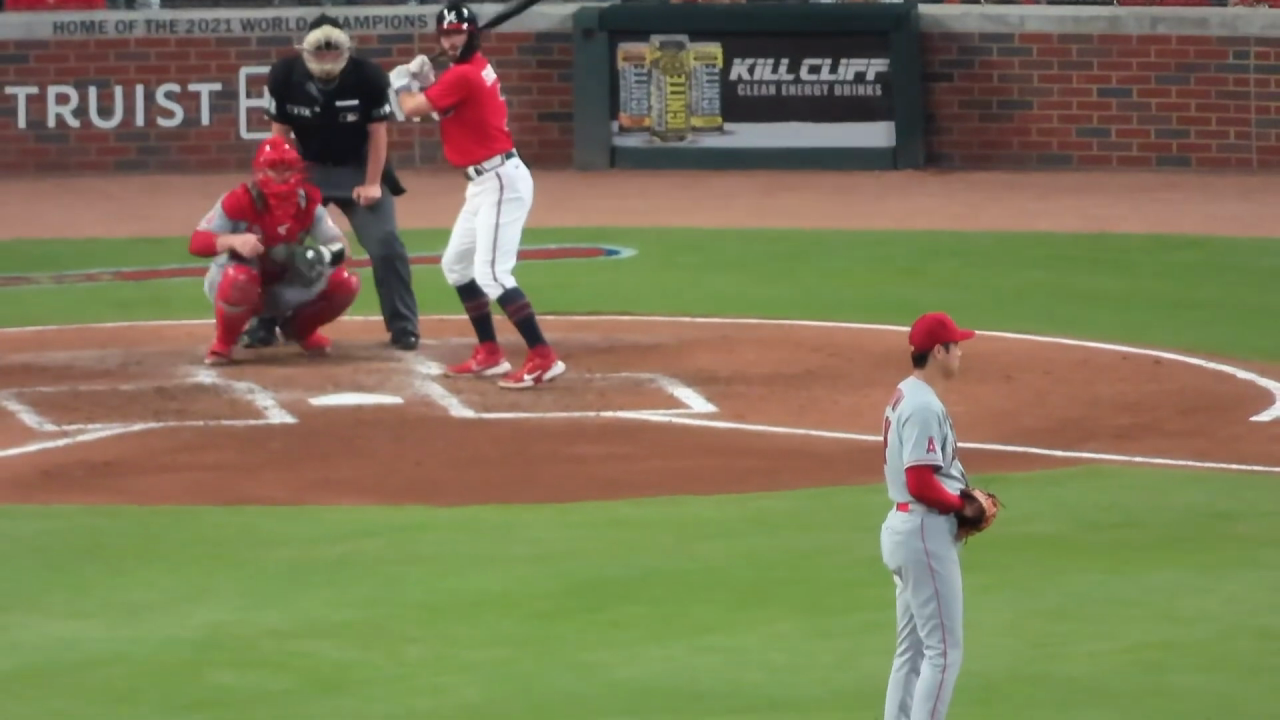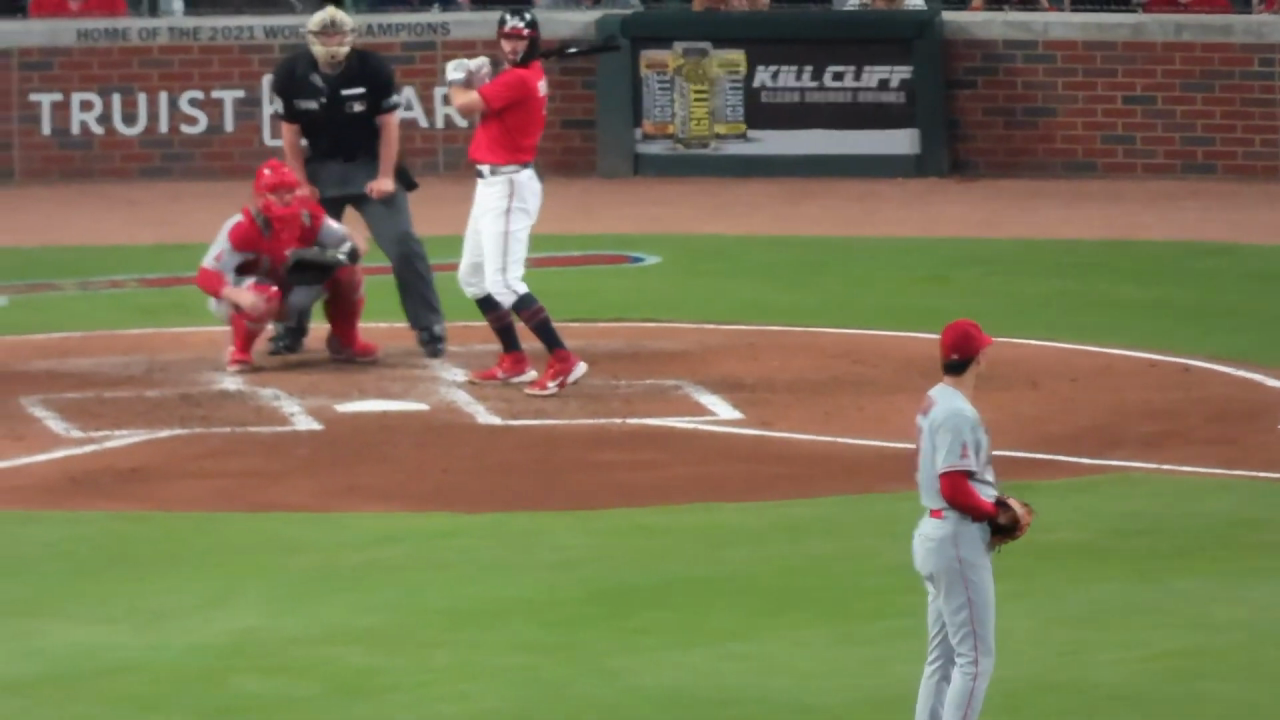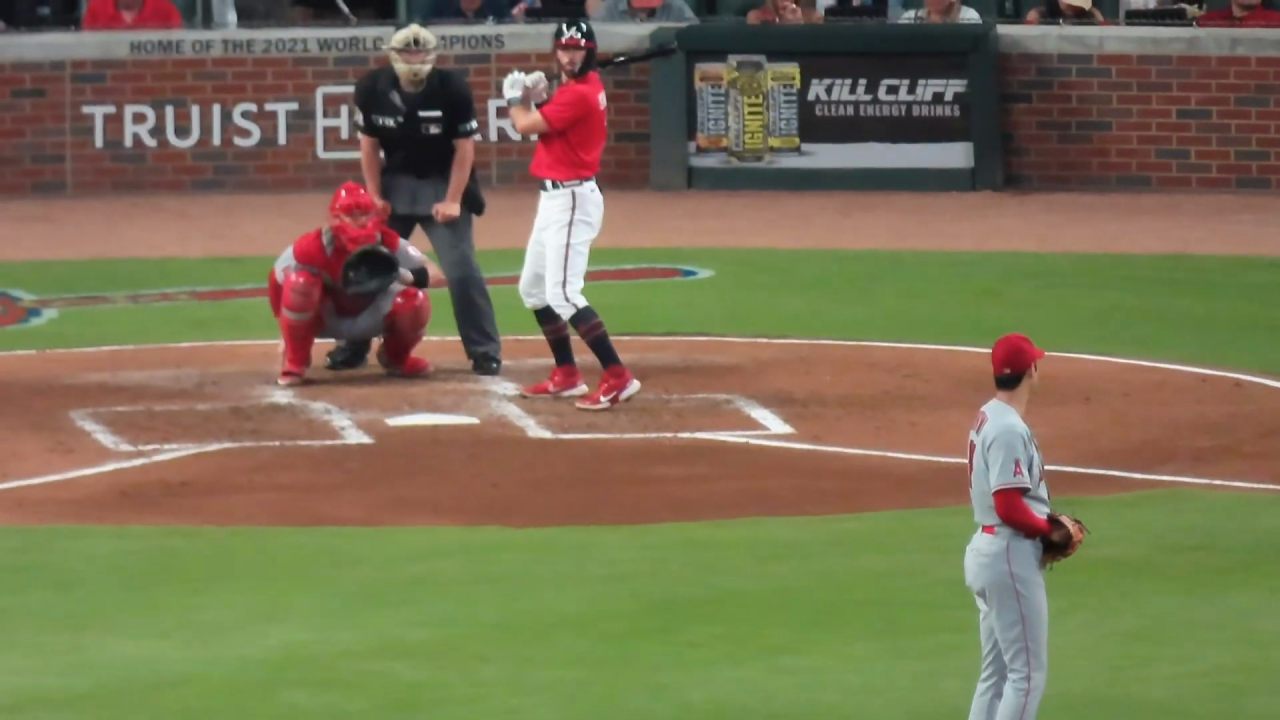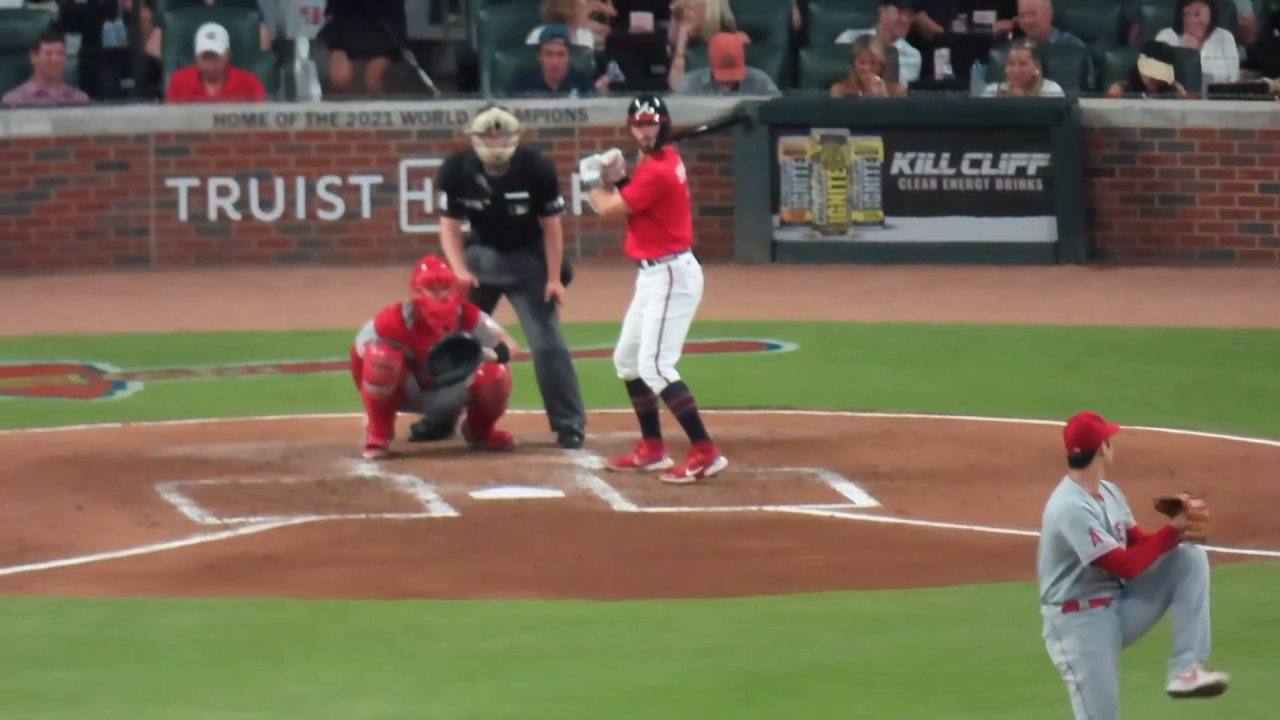
dt=0.7s
person 1, frame 1
left shoulder: (463, 74)
right shoulder: (474, 67)
left elbow: (411, 108)
right elbow: (447, 104)
left wrist: (401, 83)
right wrist: (427, 81)
left hip: (501, 180)
right hip: (486, 181)
left knee: (491, 273)
right knee: (456, 264)
left ankle: (543, 357)
right ankle: (489, 354)
person 1, frame 2
left shoulder: (519, 79)
right shoulder: (523, 75)
left elbow: (463, 104)
right elbow: (487, 104)
left wrist: (455, 78)
right wrist: (480, 81)
left hip: (508, 186)
right hip: (494, 185)
left knee: (502, 282)
right knee: (472, 277)
left ankle: (563, 360)
right ankle: (515, 361)
person 1, frame 3
left shoulder: (579, 93)
right shoulder: (580, 85)
left elbow: (525, 126)
right elbow: (552, 121)
left wrist: (513, 96)
right wrist: (539, 97)
left hip: (571, 199)
right hip: (556, 197)
left knee: (562, 293)
right knee: (533, 288)
left ankle: (618, 377)
right ankle: (567, 375)
person 1, frame 4
left shoulder: (658, 169)
right shoulder: (659, 161)
left elbow: (609, 209)
right elbow: (634, 199)
left wrist: (592, 178)
right wrist: (616, 177)
left hip: (670, 275)
right hip: (655, 274)
left knee: (654, 366)
right knee: (627, 359)
left ankle: (705, 452)
right ankle: (652, 449)
person 2, frame 1
left shoulder: (904, 395)
right shoulder: (925, 406)
right elbow: (921, 484)
left wrist: (957, 501)
right wrist: (962, 505)
left hip: (907, 526)
right hip: (924, 532)
left knee: (913, 648)
right knee: (944, 648)
person 2, frame 2
left shoulder: (935, 401)
right shoulder: (958, 412)
right elbow: (955, 490)
left wrist: (992, 509)
right wrist: (999, 512)
left hip: (938, 533)
right hip: (957, 539)
left knee: (943, 656)
right knee: (975, 657)
person 2, frame 3
left shoulder: (989, 417)
right shoulder: (1010, 428)
right elbow: (1009, 508)
left wrist: (1044, 527)
right wrist: (1050, 529)
left hip: (992, 551)
right hip: (1009, 556)
left knee: (997, 673)
right knee: (1026, 672)
person 2, frame 4
left shoulder: (1108, 491)
right shoulder: (1071, 505)
left elbow: (1138, 543)
right elbow: (1125, 566)
left wrist: (1179, 526)
right wrist: (1173, 530)
left hip: (1118, 612)
right hip: (1080, 626)
left knee: (1191, 558)
left ankle: (1187, 669)
person 3, frame 1
left shoulder: (368, 76)
right shoulder: (284, 75)
left elbow: (378, 132)
right elbow: (280, 132)
left wrist: (372, 183)
left hip: (357, 168)
right hip: (308, 168)
left knee: (386, 245)
left ankle: (404, 326)
right ankle: (264, 324)
person 3, frame 2
left shoulder: (373, 68)
right shoulder: (290, 73)
left elbow: (388, 124)
right elbow: (290, 131)
left wrist: (386, 177)
right wrist: (302, 183)
left hip: (370, 166)
right hip: (321, 168)
left knee: (403, 244)
left ankle: (430, 327)
right ankle: (290, 330)
person 3, frame 3
left shoulder: (453, 89)
right shoulder: (372, 87)
left elbow: (464, 148)
right elbow: (369, 144)
left wrist: (454, 200)
right wrist: (374, 195)
left hip: (443, 186)
right hip: (395, 185)
left knee: (462, 270)
left ankle: (485, 350)
right ankle: (355, 345)
person 3, frame 4
left shoulder: (537, 168)
right shoulder: (456, 169)
left elbow: (551, 225)
right elbow: (449, 226)
left wrist: (554, 277)
right wrist: (459, 271)
left hip: (528, 258)
right hip: (480, 255)
left knee: (548, 342)
left ankle: (570, 423)
person 4, frame 1
left shoulder: (307, 201)
right shoulder: (238, 201)
left elbow: (342, 247)
right elbow: (197, 243)
left wrist: (319, 254)
right wrist: (235, 241)
left hip: (283, 284)
right hip: (231, 285)
left knee: (346, 284)
right knee: (240, 279)
left ankle: (298, 329)
right ankle: (223, 342)
person 4, frame 2
left shoulder: (310, 217)
right shoulder: (242, 228)
left elbow: (357, 245)
right elbow: (205, 277)
right wrist: (240, 296)
left hip: (289, 293)
right hip: (241, 297)
left knee: (346, 270)
right knee: (265, 295)
left ankle: (345, 343)
right ankle: (239, 349)
person 4, frame 3
left shoulder: (388, 242)
right shoulder: (311, 247)
left elbow: (435, 273)
right elbow: (276, 282)
left wrist: (406, 276)
right wrist: (286, 338)
left hip: (369, 317)
right hip: (325, 318)
left knee: (416, 302)
right knee: (299, 282)
left ankle: (395, 358)
right ankle: (295, 362)
person 4, frame 4
left shoulder: (468, 316)
right shoulder: (393, 320)
left elbow: (509, 345)
right elbow: (359, 355)
left wrist: (488, 354)
right wrist: (371, 410)
left hip: (450, 393)
right hip: (407, 393)
left knee: (497, 374)
right knee: (379, 356)
left ankle: (480, 432)
right ankle: (379, 434)
